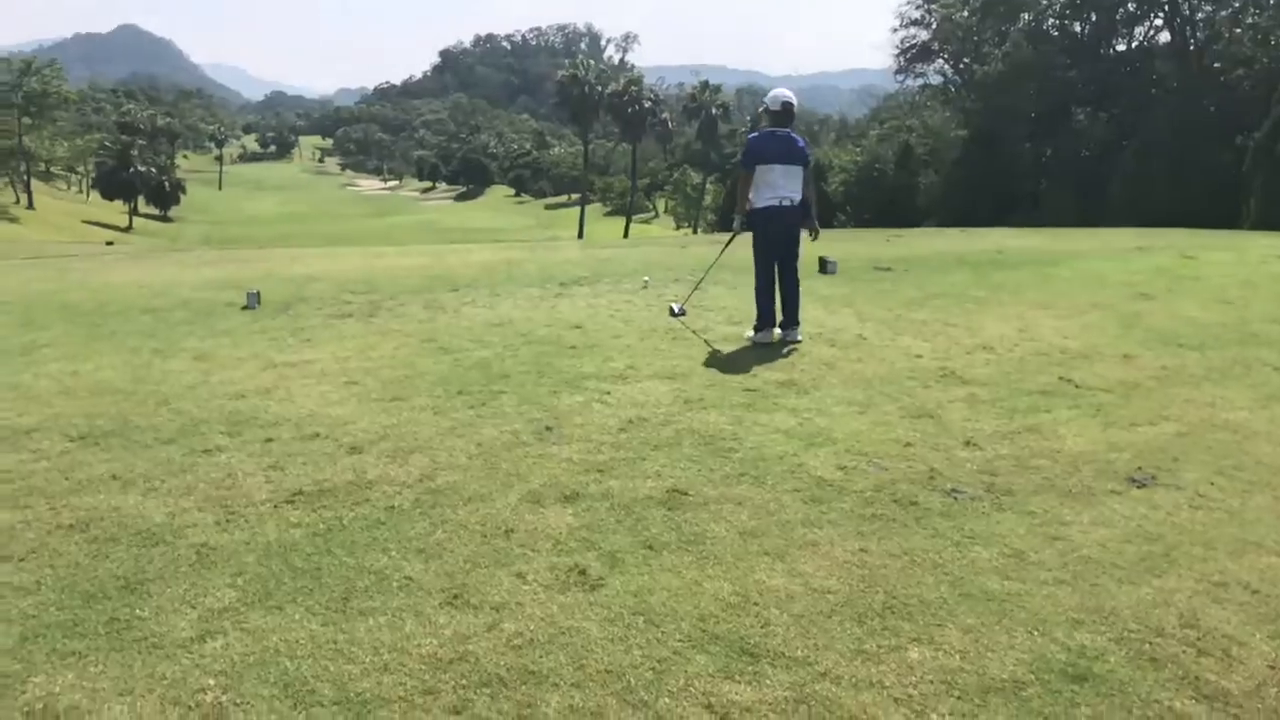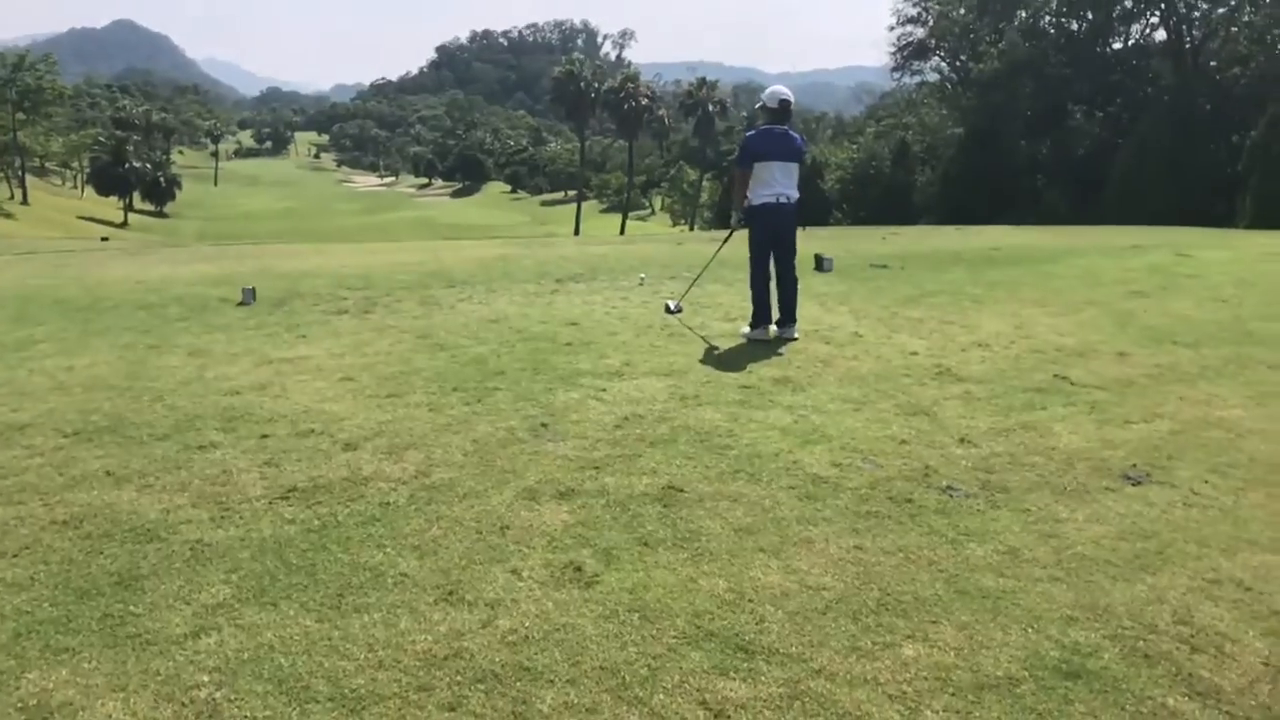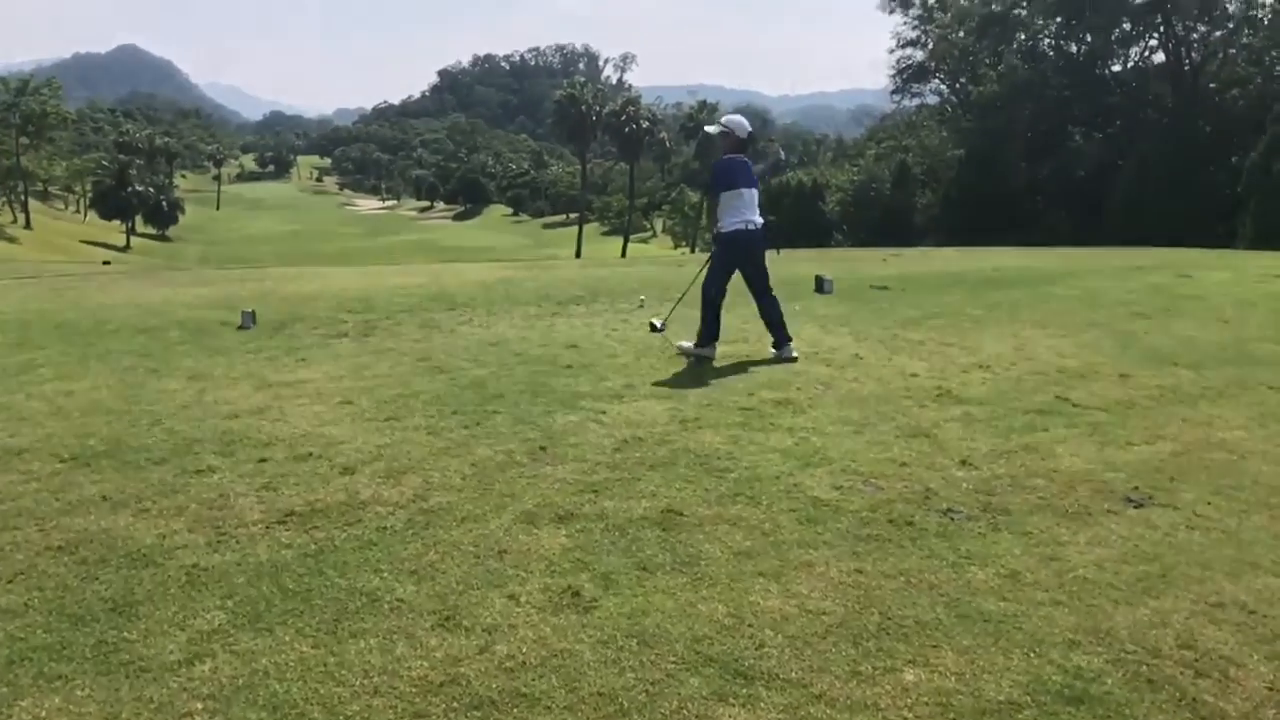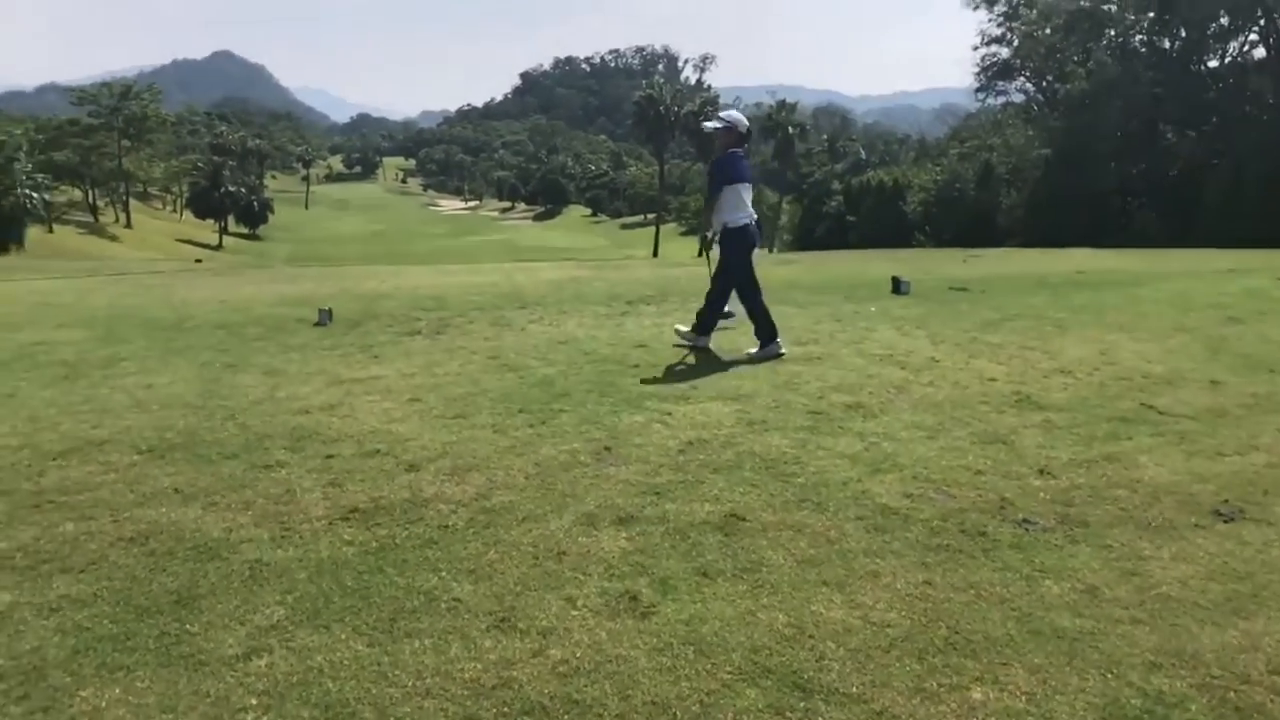
dt=0.5s
person 1, frame 1
left shoulder: (755, 142)
right shoulder: (800, 145)
left elbow: (745, 183)
right elbow: (808, 185)
left wrist: (739, 214)
right wrist: (811, 218)
left hip: (765, 213)
right hip: (792, 213)
left knee: (765, 272)
right knee: (789, 271)
left ankle: (765, 327)
right ankle: (791, 327)
person 1, frame 2
left shoulder: (753, 140)
right shoulder: (797, 142)
left elbow: (741, 180)
right elbow: (797, 179)
left wrist: (737, 211)
left hip: (762, 210)
right hip: (788, 209)
left knee: (759, 269)
right knee: (787, 268)
left ankle: (760, 324)
right ankle: (788, 324)
person 1, frame 3
left shoulder: (719, 168)
right shoulder: (747, 167)
left elbow: (713, 209)
left wrist: (718, 234)
left hip: (730, 238)
right hip: (754, 235)
left knee: (712, 291)
right knee: (762, 292)
left ankle: (706, 344)
right ankle: (784, 345)
person 1, frame 4
left shoulder: (723, 162)
right shoulder: (742, 161)
left elbow: (711, 201)
left wrist: (705, 231)
right wrist: (714, 229)
left hip: (735, 233)
right hip: (743, 229)
left knee: (746, 288)
right knee: (720, 284)
left ankle: (770, 341)
right ankle: (702, 332)
